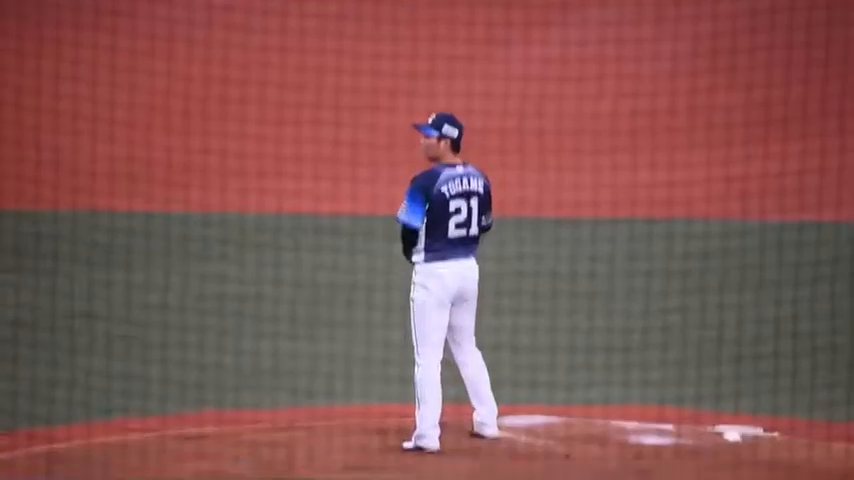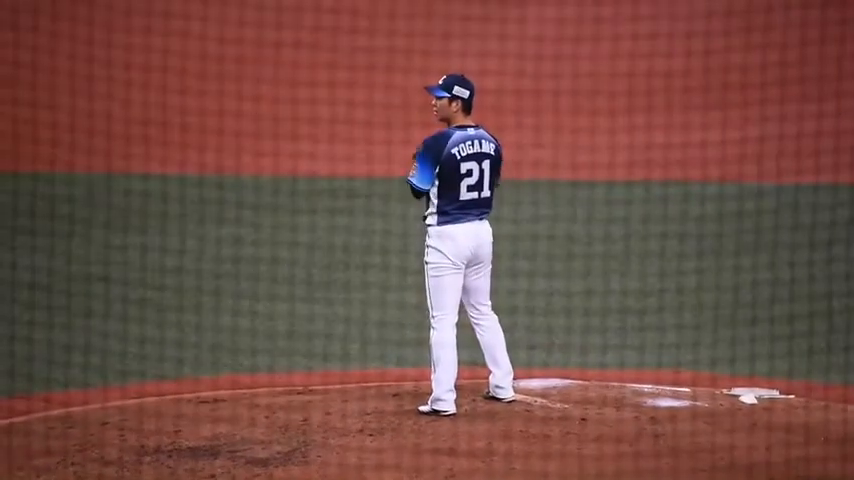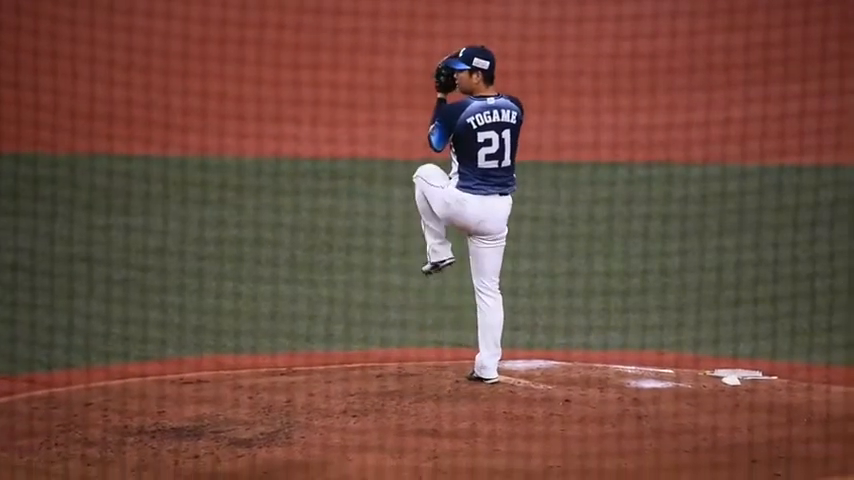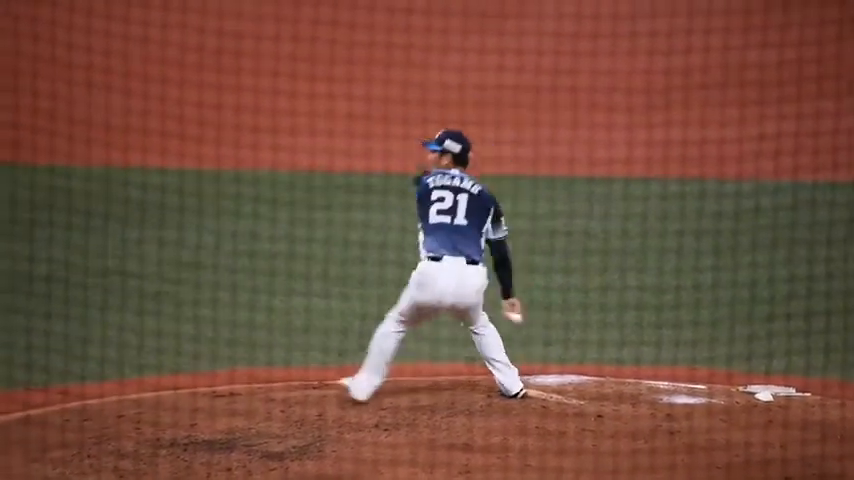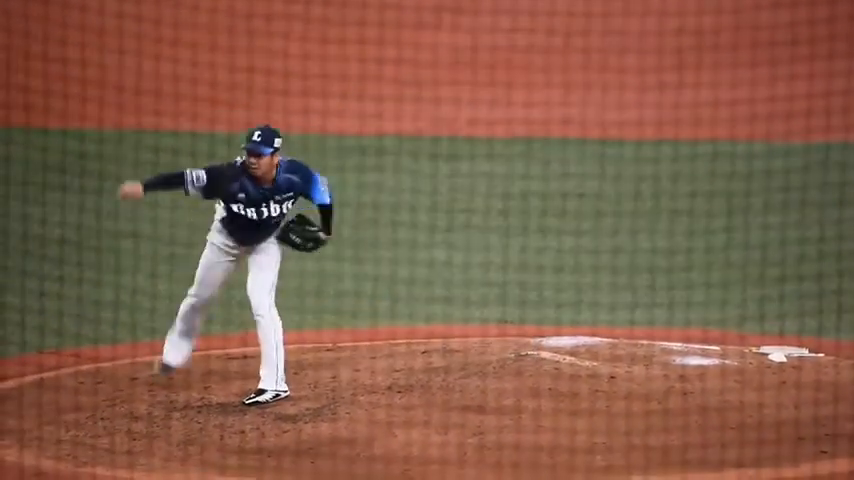
dt=1s
person 1, frame 1
left shoulder: (426, 181)
right shoulder: (480, 180)
left elbow: (408, 232)
right elbow: (485, 225)
left wrist: (413, 254)
left hip: (435, 272)
right hip: (468, 269)
left knee: (428, 356)
right knee: (466, 349)
left ankle: (427, 436)
right ankle: (487, 422)
person 1, frame 2
left shoulder: (437, 143)
right shoulder: (491, 142)
left elbow: (418, 191)
left hip: (447, 236)
right hip: (481, 233)
left knee: (443, 320)
right knee: (483, 312)
left ankle: (443, 400)
right ankle: (503, 386)
person 1, frame 3
left shoulder: (456, 111)
right shoulder: (515, 108)
left elbow: (435, 143)
left wrist: (441, 97)
left hip: (463, 203)
right hip: (499, 209)
left knee: (425, 175)
right knee: (488, 289)
left ankle: (439, 253)
right ankle: (487, 367)
person 1, frame 4
left shoulder: (426, 182)
right shoulder: (485, 197)
right elbow: (500, 250)
right wrist: (508, 295)
left hip: (432, 275)
right hip: (471, 279)
left knee: (395, 324)
right knee: (480, 326)
left ankle: (364, 385)
right ankle: (511, 385)
person 1, frame 5
left shoulder: (294, 175)
right shoulder: (231, 177)
left elbow: (322, 192)
right elbow: (184, 178)
left wrist: (325, 230)
right wrist: (143, 187)
left hip: (265, 243)
right hip: (226, 239)
left knee: (262, 305)
right knee: (198, 299)
left ankle: (274, 384)
right ankle: (175, 352)
